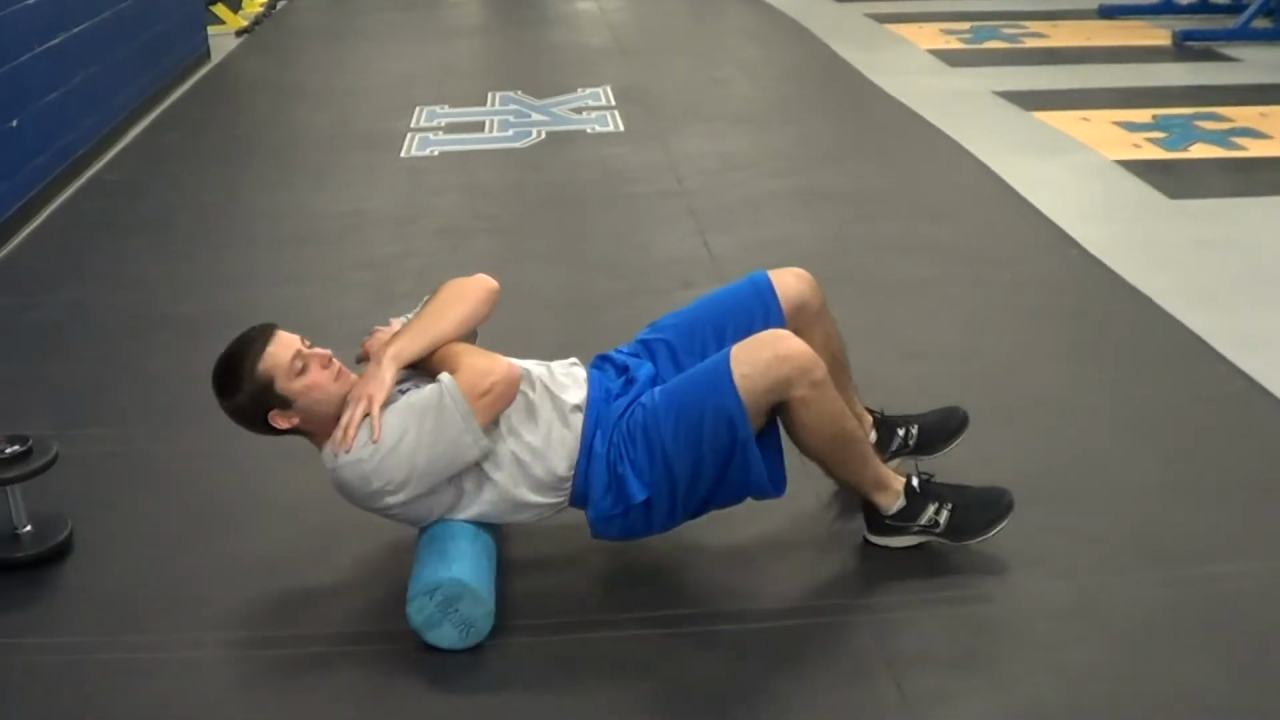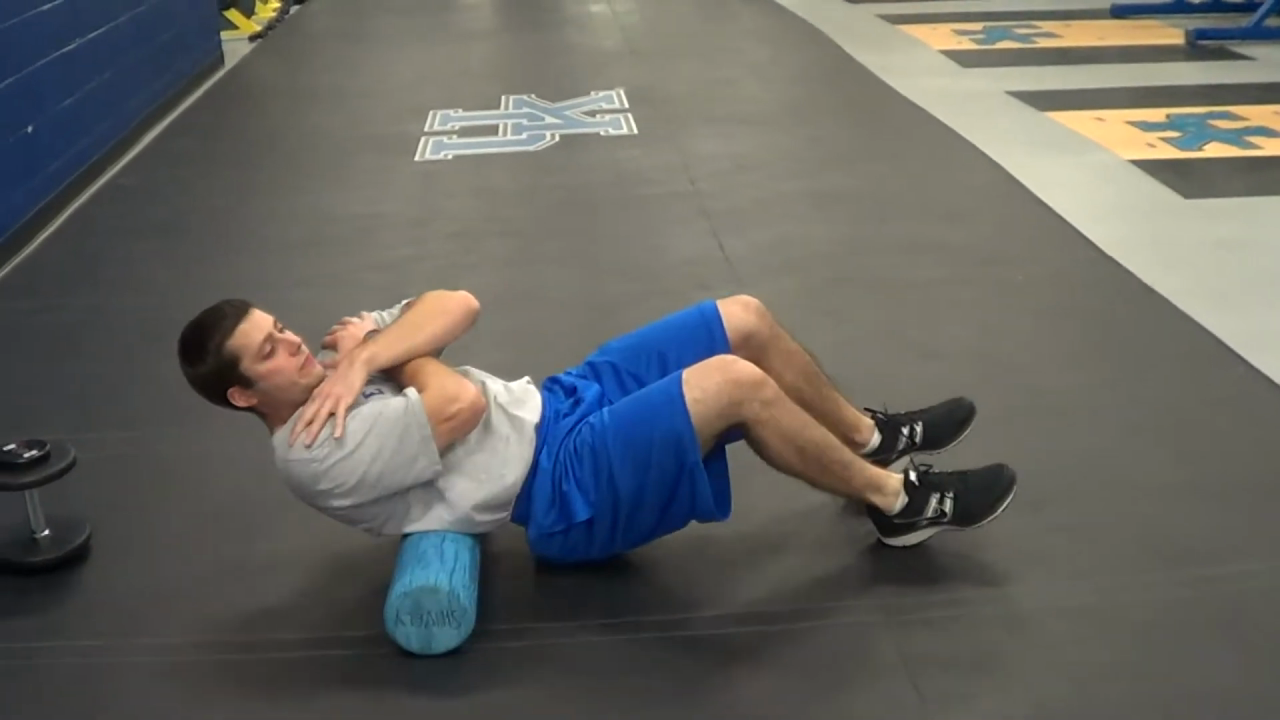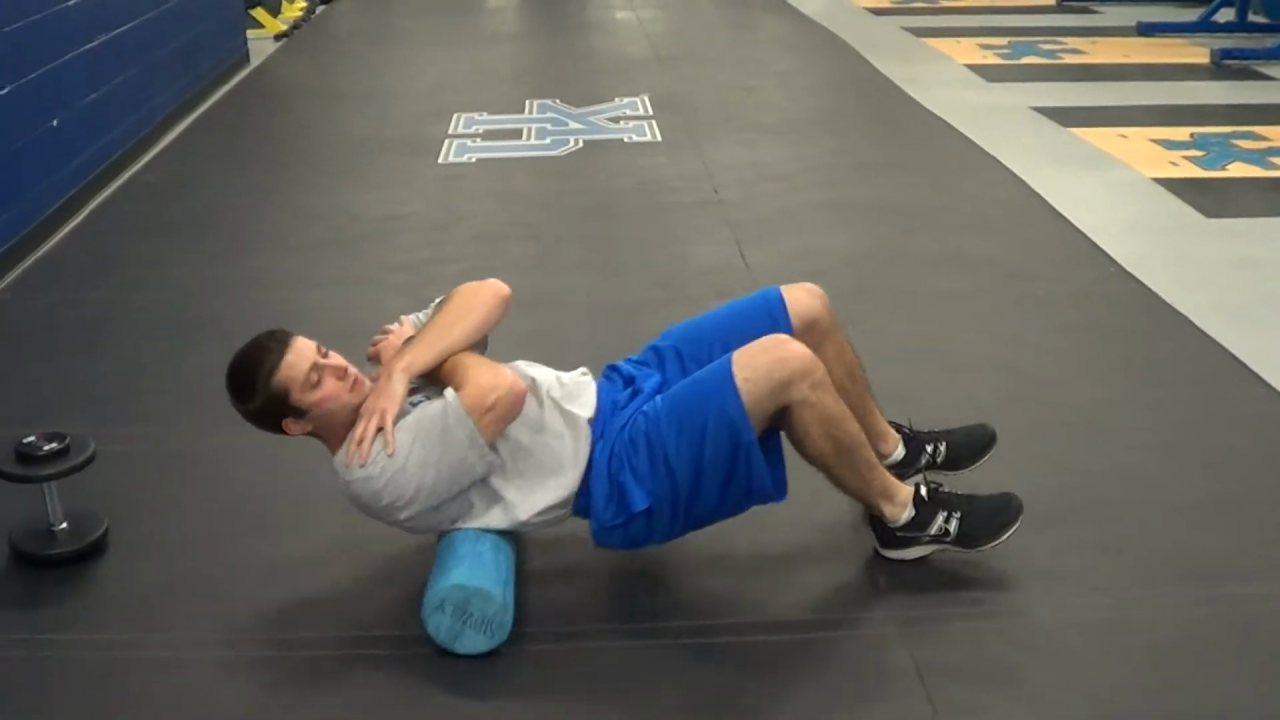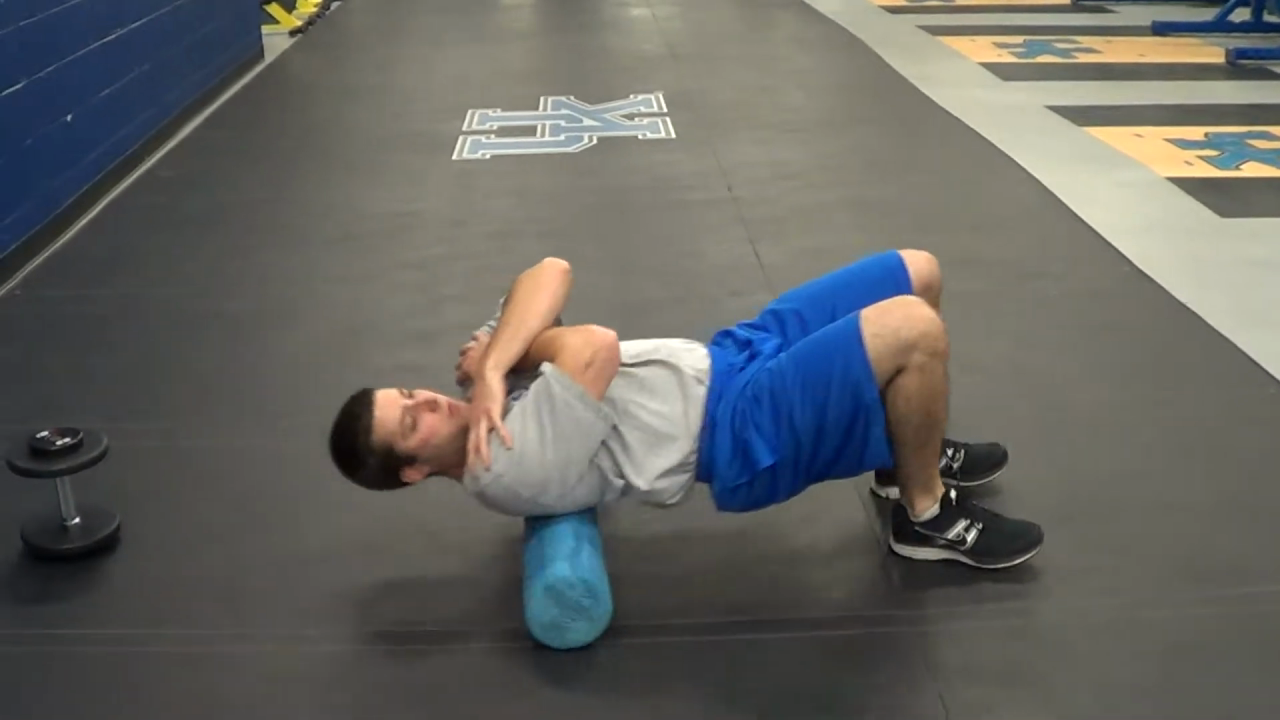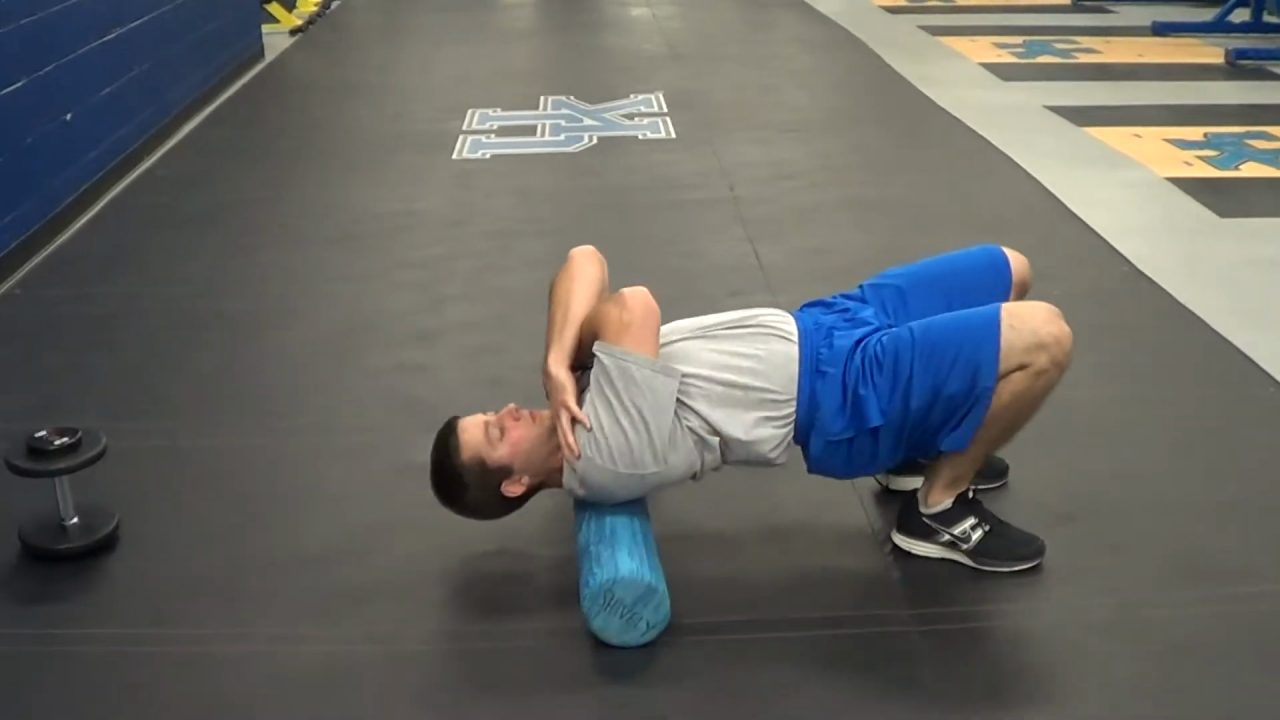
dt=0.4s
person 1, frame 1
left shoulder: (370, 385)
right shoulder: (366, 464)
left elbow: (481, 287)
right elbow: (496, 383)
left wrist: (395, 355)
right wrist: (427, 347)
left hip: (603, 386)
right hip: (613, 465)
left knee: (794, 292)
right knee: (786, 360)
left ankle: (866, 434)
right ankle: (897, 506)
person 1, frame 2
left shoulder: (337, 367)
right shoulder: (315, 459)
left elbow: (460, 305)
right elbow: (461, 407)
left wrist: (365, 356)
right wrist: (391, 352)
left hip: (557, 405)
right hip: (563, 488)
left knee: (745, 320)
right knee: (739, 383)
left ankle: (871, 437)
right ankle: (899, 499)
person 1, frame 3
left shoulder: (385, 380)
right shoulder: (378, 475)
left elbow: (491, 292)
right elbow: (502, 395)
left wrist: (403, 367)
right wrist: (428, 359)
left hip: (614, 395)
right hip: (625, 475)
left knee: (807, 308)
right knee: (789, 362)
left ankle: (889, 449)
right ankle: (904, 516)
person 1, frame 4
left shoulder: (488, 398)
right shoulder: (511, 474)
left elbow: (552, 270)
right elbow: (597, 352)
left wrist: (494, 364)
right wrist: (508, 357)
left hip: (726, 363)
right hip: (742, 434)
left knee: (921, 274)
right knee: (915, 328)
left ankle: (907, 454)
right ankle: (928, 516)
person 1, frame 5
left shoulder: (575, 404)
right shoulder: (604, 462)
left elbow: (584, 258)
right elbow: (635, 307)
left wrist: (557, 360)
right wrist: (575, 350)
right hip: (838, 393)
left knee: (1010, 271)
right knee: (1045, 336)
left ankle: (919, 453)
right ankle: (938, 510)
